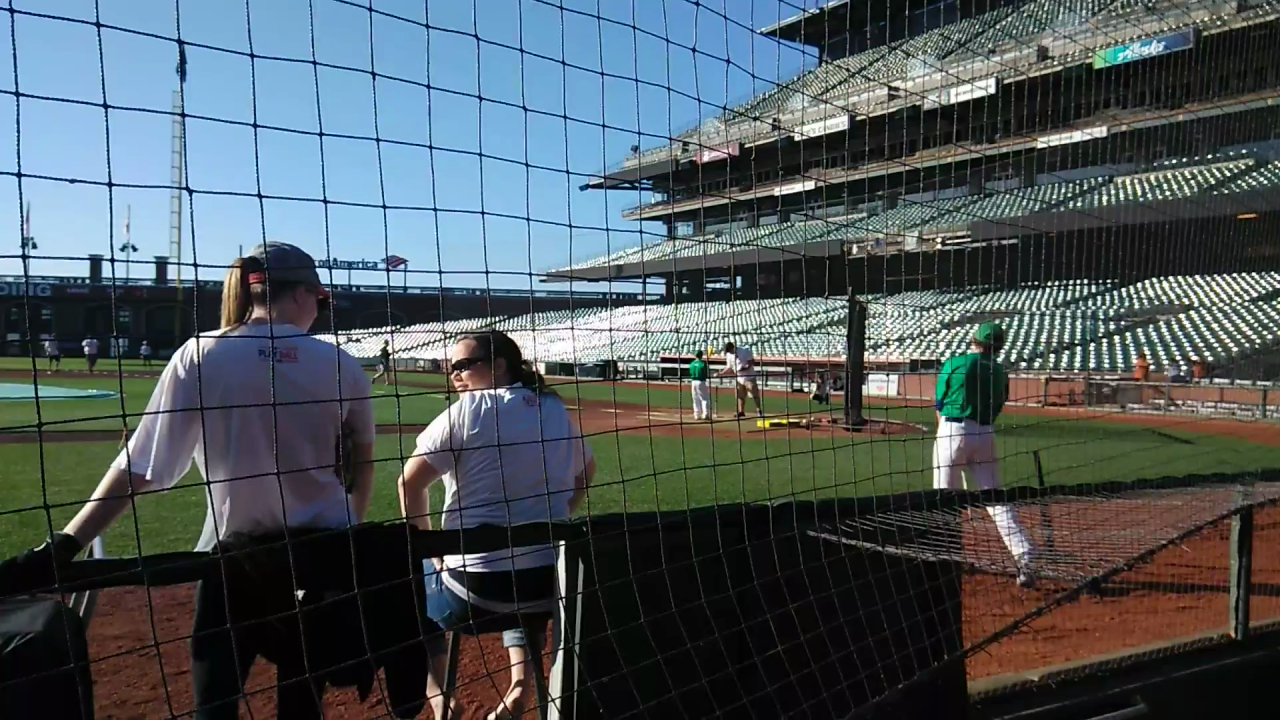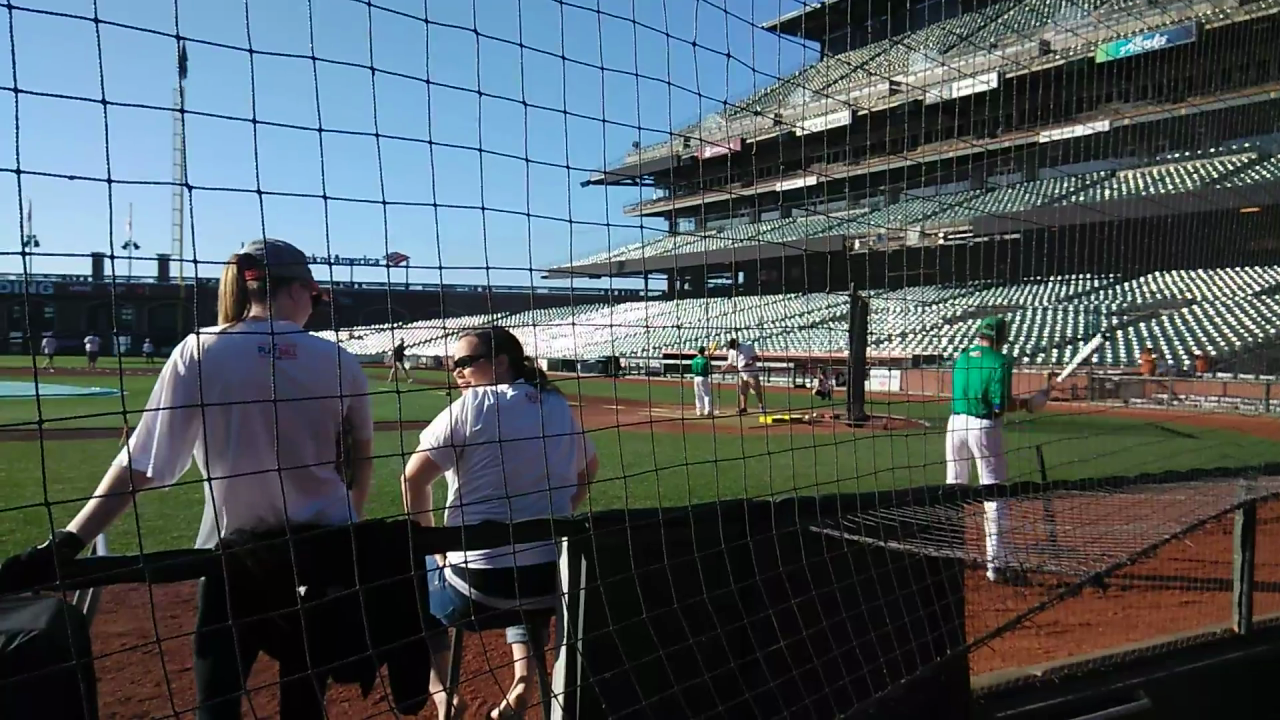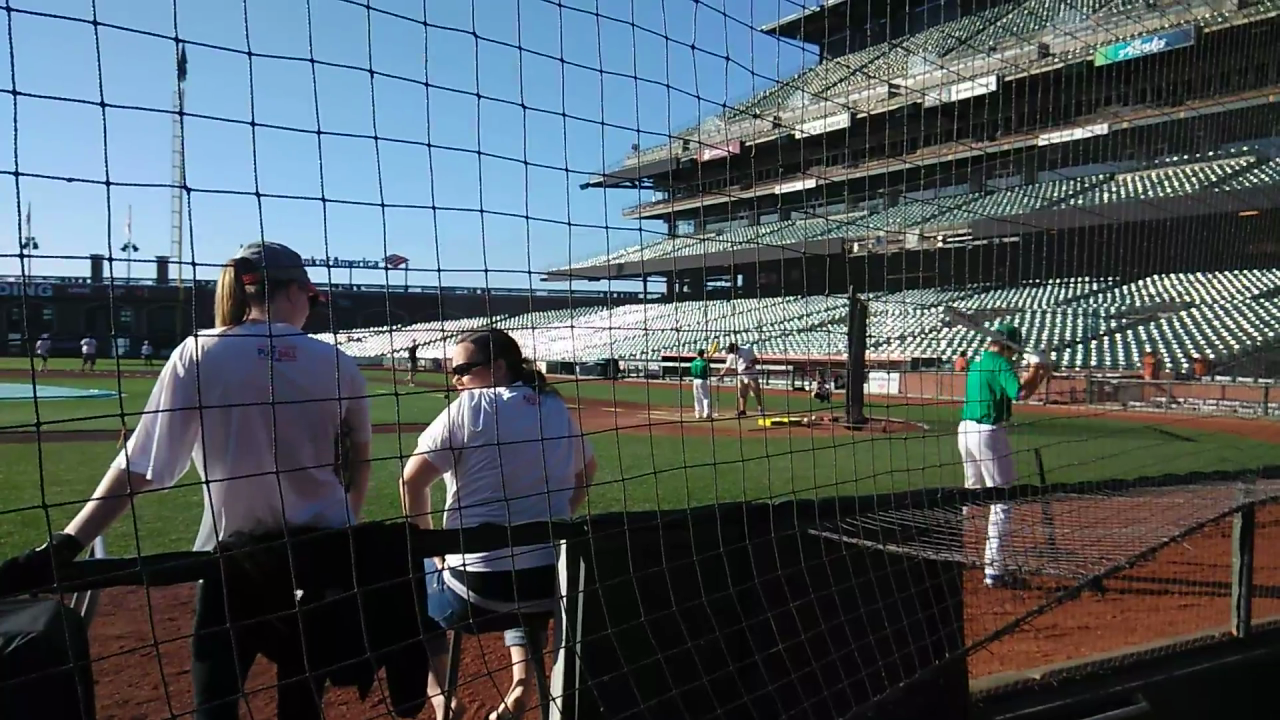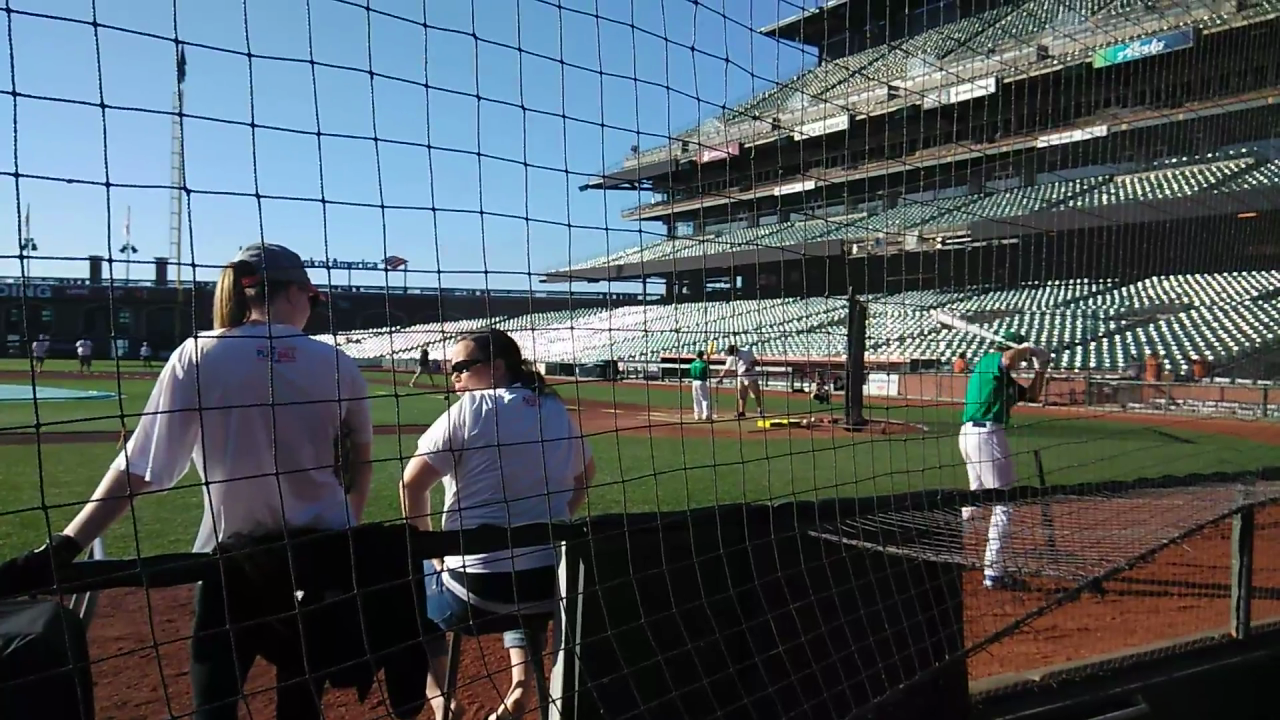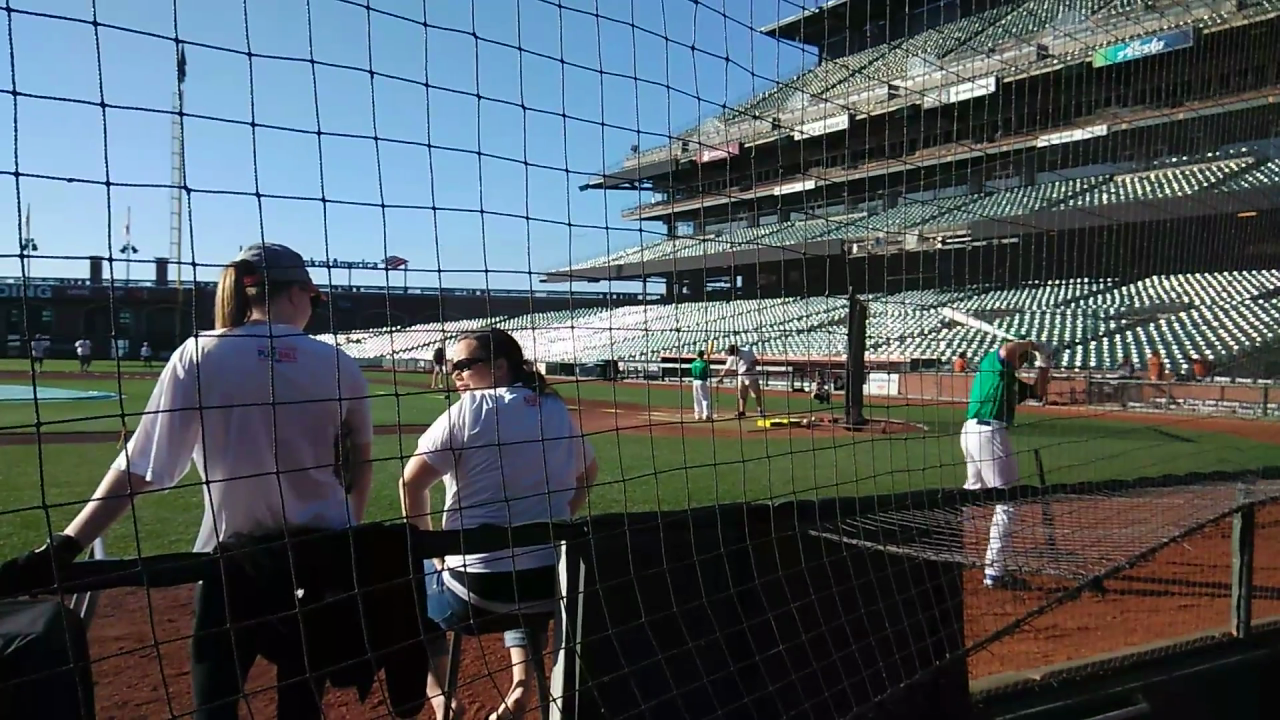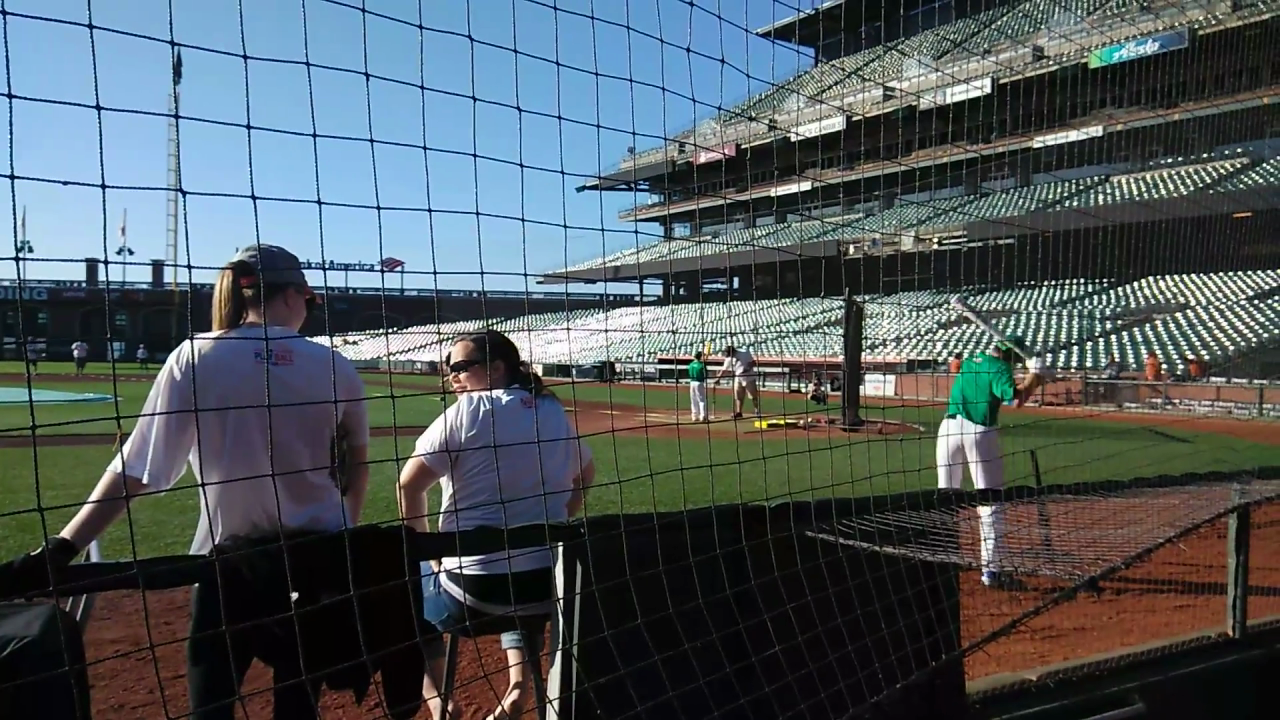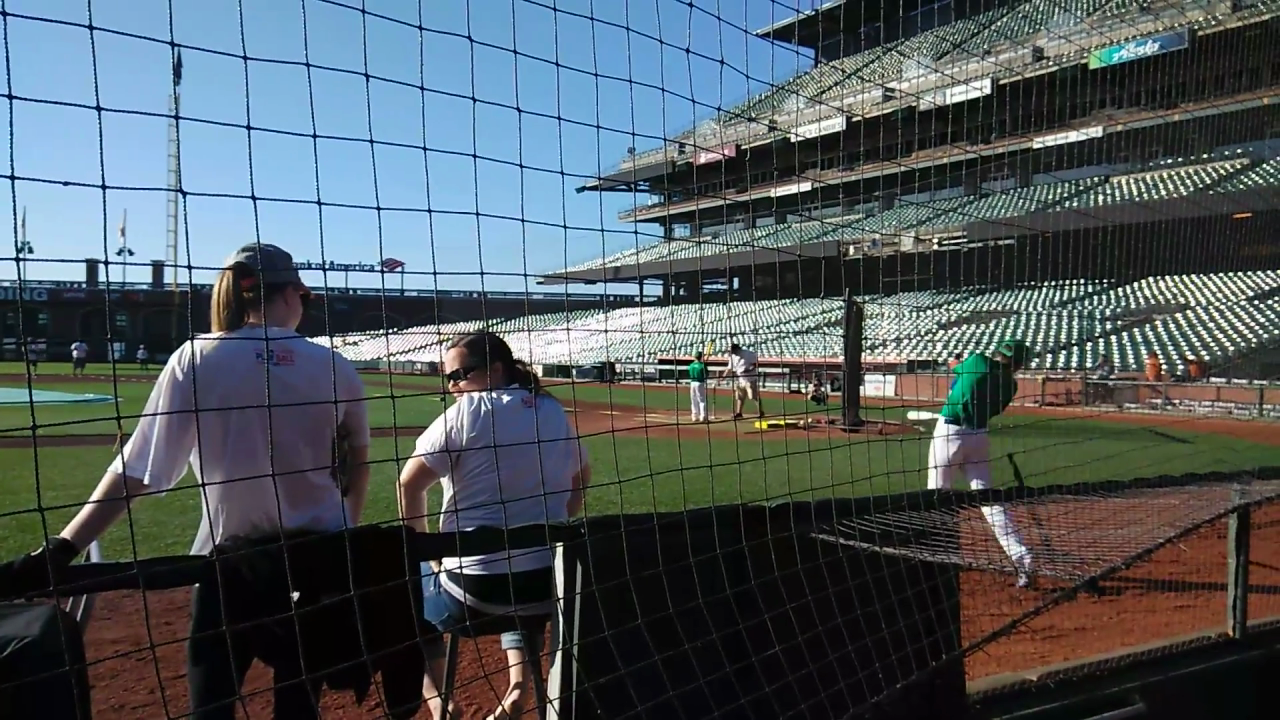
dt=0.3s
person 1, frame 1
left shoulder: (200, 357)
right shoulder: (341, 365)
left elbow: (140, 466)
right elbow: (362, 467)
left wrist: (66, 542)
right wrist: (349, 531)
person 1, frame 2
left shoulder: (200, 353)
right shoulder: (339, 360)
left elbow: (139, 463)
right elbow: (360, 461)
left wrist: (69, 540)
right wrist: (345, 529)
person 1, frame 3
left shoulder: (199, 356)
right shoulder: (338, 363)
left elbow: (138, 466)
right elbow: (358, 463)
left wrist: (66, 543)
right wrist: (342, 532)
person 1, frame 4
left shoulder: (199, 357)
right shoulder: (338, 364)
left elbow: (139, 467)
right elbow: (360, 464)
left wrist: (66, 544)
right wrist: (345, 532)
person 1, frame 5
left shoulder: (199, 357)
right shoulder: (338, 364)
left elbow: (139, 467)
right elbow: (360, 465)
left wrist: (66, 544)
right wrist: (346, 530)
person 1, frame 6
left shoulder: (196, 359)
right shoulder: (335, 366)
left elbow: (135, 469)
right elbow: (356, 467)
left wrist: (62, 546)
right wrist: (341, 537)
person 1, frame 7
left shoulder: (197, 359)
right shoulder: (335, 367)
left elbow: (137, 470)
right elbow: (357, 466)
left wrist: (63, 546)
right wrist: (342, 535)
person 2, frame 1
left shoulder: (469, 410)
right shoulder: (555, 410)
left elbow: (410, 482)
right elbow: (585, 473)
left hip: (477, 587)
right hip: (548, 583)
right ankle: (523, 679)
person 2, frame 2
left shoulder: (472, 406)
right shoulder: (558, 406)
left elbow: (413, 479)
right elbow: (588, 469)
left hip: (481, 582)
right hip: (552, 581)
left knee: (418, 580)
right ankle: (525, 674)
person 2, frame 3
left shoulder: (469, 408)
right shoulder: (557, 409)
left elbow: (412, 481)
right elbow: (586, 472)
left hip: (478, 586)
right hip: (550, 582)
right ankle: (524, 678)
person 2, frame 4
left shoulder: (470, 410)
right shoulder: (555, 411)
left elbow: (412, 484)
right elbow: (585, 473)
left hip: (478, 587)
right hip: (549, 583)
right ankle: (523, 681)
person 2, frame 5
left shoulder: (469, 409)
right shoulder: (556, 410)
left elbow: (411, 482)
right elbow: (588, 474)
left hip: (478, 587)
right hip: (549, 583)
right ankle: (523, 680)
person 2, frame 6
left shoulder: (467, 411)
right shoulder: (554, 412)
left elbow: (409, 484)
right elbow: (585, 475)
left hip: (474, 588)
right hip: (546, 585)
right ankle: (520, 681)
person 2, frame 7
left shoulder: (468, 411)
right shoulder: (553, 411)
left elbow: (409, 485)
right elbow: (580, 478)
left hip: (475, 589)
right hip: (547, 586)
right ankle: (519, 685)
person 3, frame 1
left shoulder: (954, 364)
right shoulder: (1000, 374)
left elbow: (939, 406)
right elbow: (995, 410)
left hip: (954, 432)
right hip: (984, 436)
right ankle: (1023, 556)
person 3, frame 2
left shoulder: (960, 357)
right shoulder: (999, 362)
right elbow: (1001, 406)
left wrist: (1017, 399)
right wrist: (1028, 403)
left hip: (956, 424)
right hip: (984, 428)
right knee: (995, 496)
right ankle: (996, 564)
person 3, frame 3
left shoulder: (977, 363)
right shoulder: (1002, 363)
left elbow: (1012, 391)
right elbow: (1021, 394)
left wrist: (1038, 371)
right wrist: (1036, 368)
left hip: (966, 431)
right hip: (988, 434)
left knee: (972, 491)
right knee: (1000, 500)
right ankle: (993, 569)
person 3, frame 4
left shoulder: (1004, 377)
right shoulder: (990, 360)
left elbow: (1031, 395)
right elbow: (1008, 358)
left wrist: (1040, 367)
right wrist: (1027, 349)
left hip: (971, 434)
right hip: (986, 435)
left knee: (977, 494)
right knee: (1003, 503)
right ankle: (993, 571)
person 3, frame 5
left shoulder: (1009, 376)
right shoulder: (993, 359)
left elbow: (1038, 393)
right elbow: (1006, 350)
left wrist: (1044, 364)
right wrist: (1029, 344)
left hip: (973, 432)
right hip: (988, 433)
left knee: (973, 489)
right knee: (1005, 502)
right ankle: (994, 570)
person 3, frame 6
left shoulder: (971, 362)
right shoulder: (1002, 369)
right elbow: (1016, 401)
left wrist: (1032, 376)
right wrist: (1034, 376)
left hip: (951, 428)
right hip: (980, 434)
right knee: (989, 500)
right ankle: (992, 568)
person 3, frame 7
left shoulder: (975, 361)
right shoulder: (1009, 385)
left elbow: (954, 391)
left hip: (949, 433)
right hip: (977, 439)
right knee: (989, 500)
right ankle: (1022, 561)
